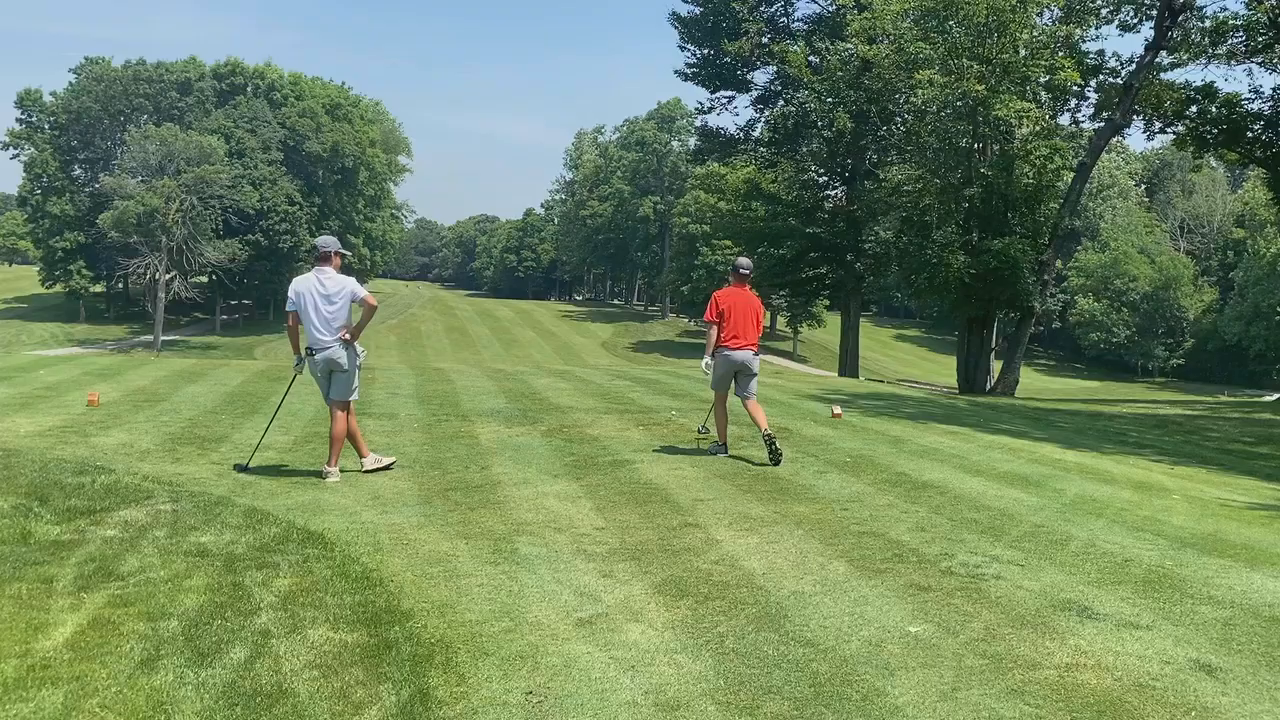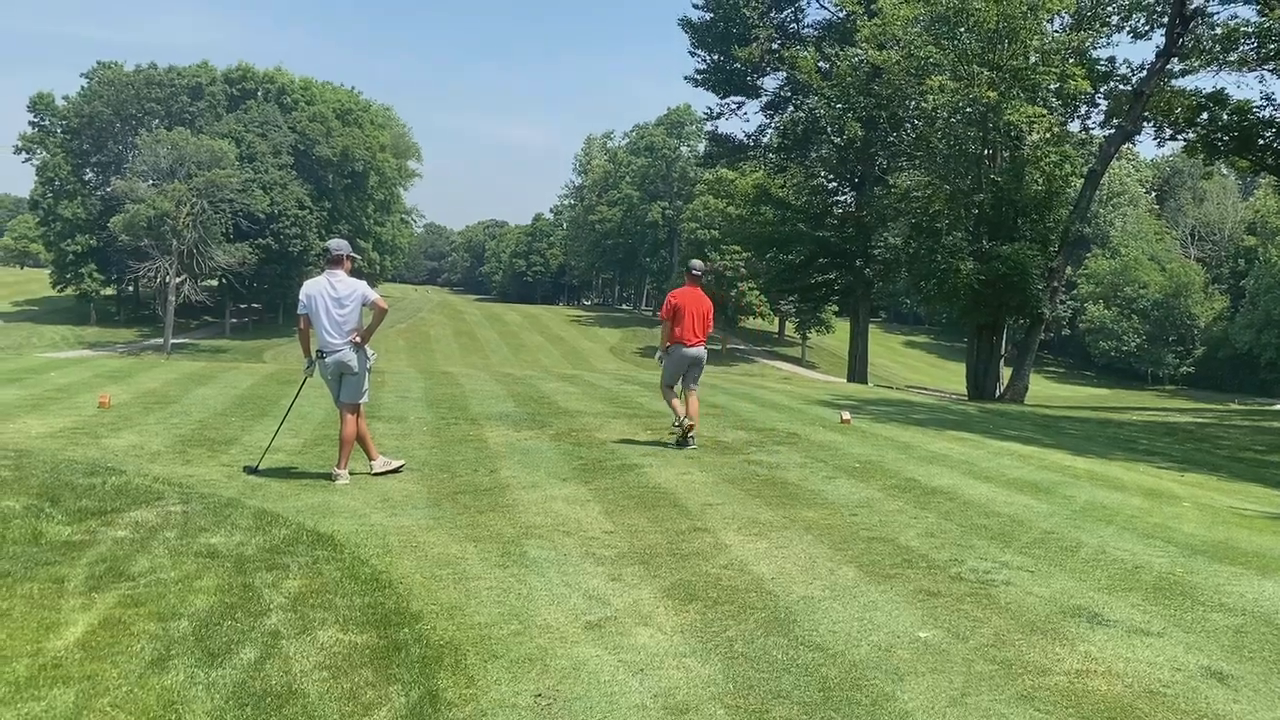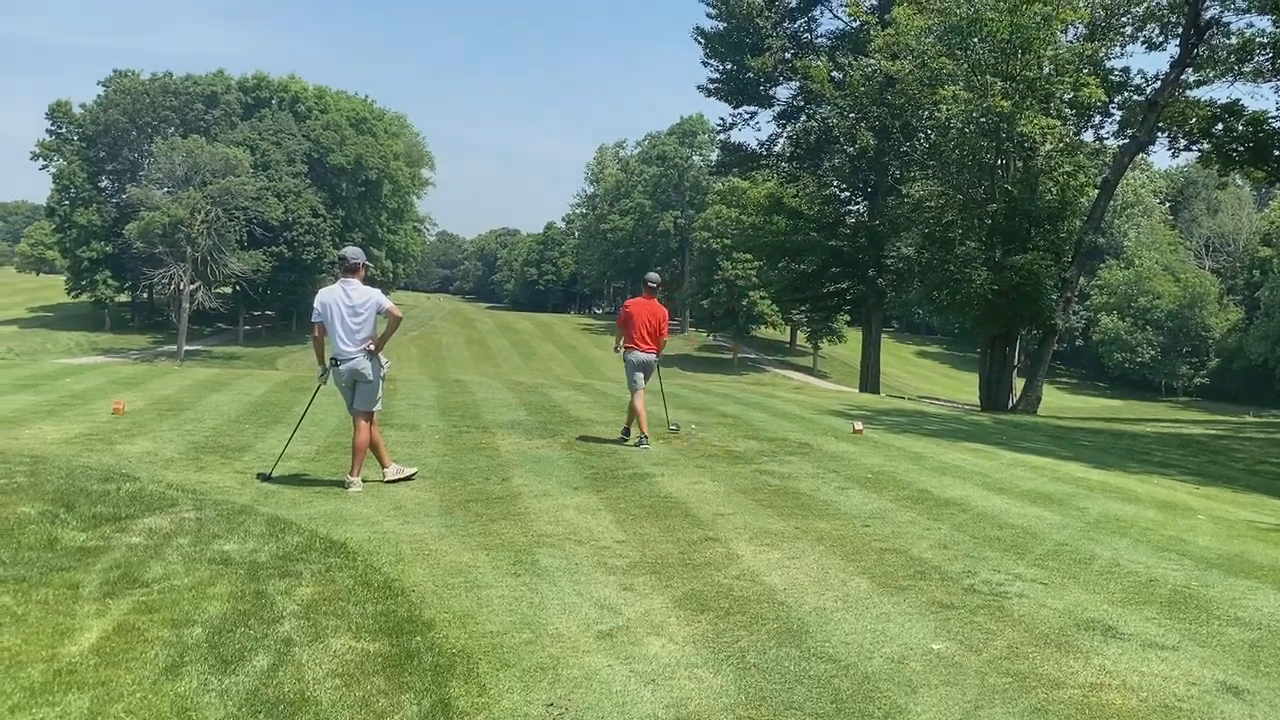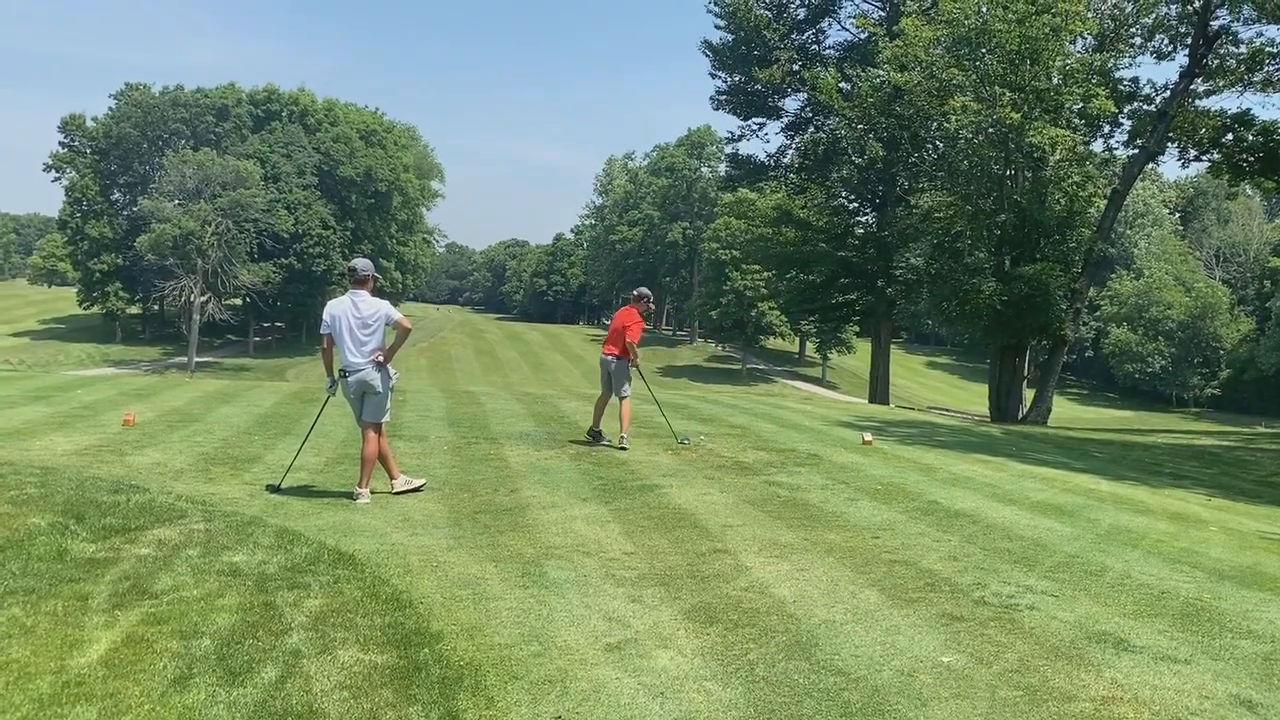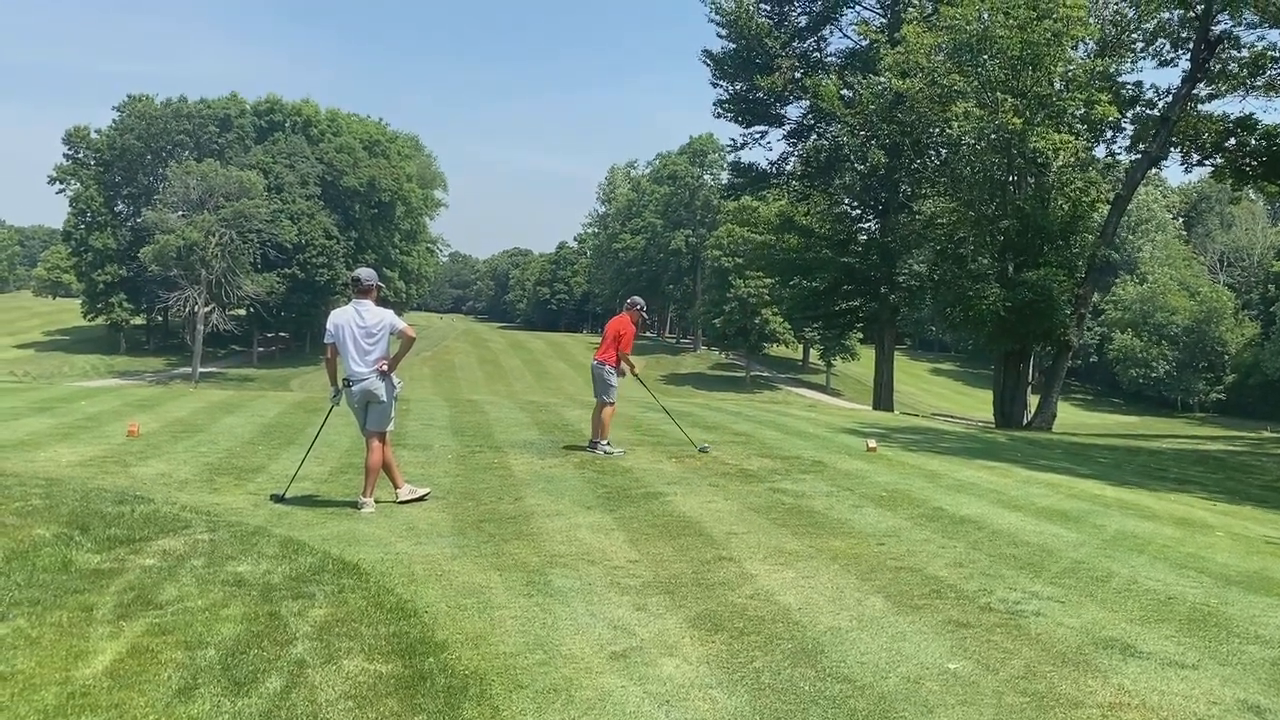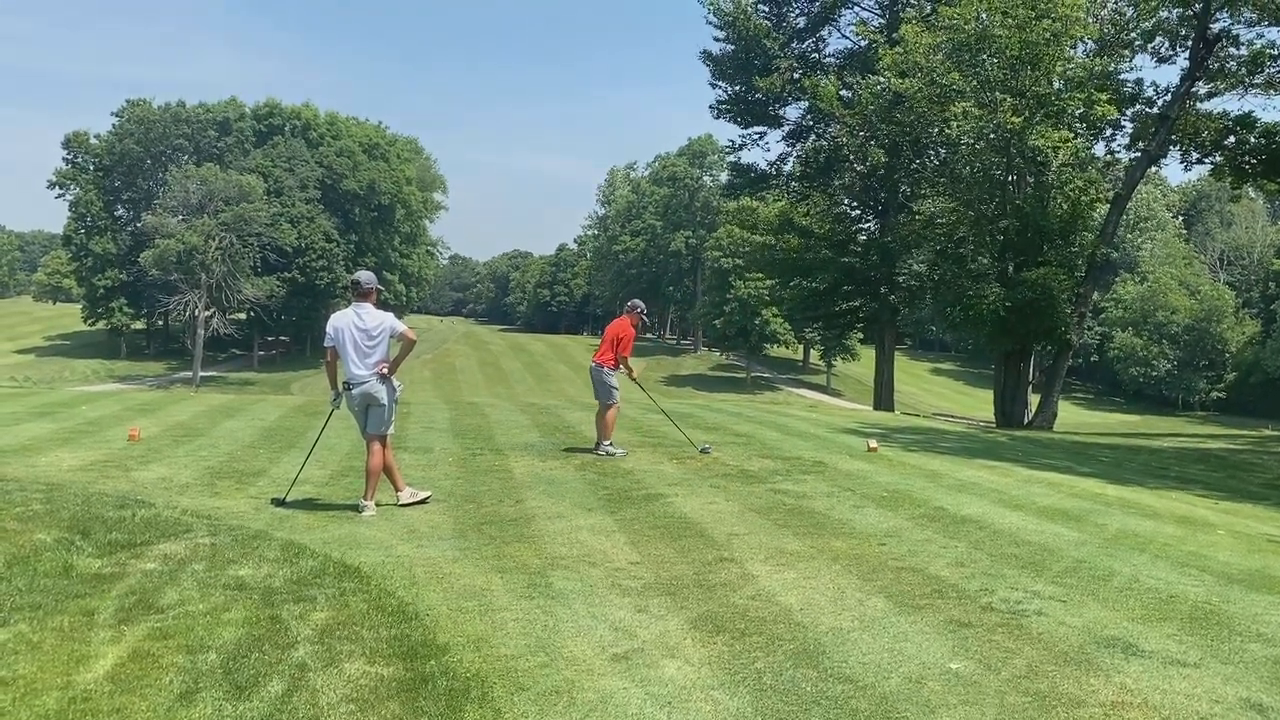
dt=0.7s
person 1, frame 1
left shoulder: (298, 284)
right shoulder: (345, 282)
left elbow: (291, 324)
right elbow: (372, 303)
left wrist: (297, 355)
right wrist: (356, 332)
left hip: (315, 355)
right hip: (342, 351)
left knee: (345, 407)
right knee: (340, 409)
left ankle: (367, 457)
right ankle: (331, 467)
person 1, frame 2
left shoulder: (309, 287)
right shoulder: (356, 286)
left elbow: (302, 327)
right elbow: (382, 307)
left wrist: (308, 358)
right wrist: (367, 334)
left hip: (326, 358)
right hip: (353, 354)
left knee: (355, 411)
right knee: (350, 413)
left ankle: (376, 460)
right ankle: (341, 470)
person 1, frame 3
left shoulder: (324, 295)
right shoulder: (371, 294)
left elbow: (317, 335)
right elbow: (397, 315)
left wrist: (322, 366)
right wrist: (381, 343)
left hip: (340, 365)
right hip: (367, 362)
left knee: (368, 418)
right knee: (363, 420)
left ankle: (389, 468)
right ankle: (354, 477)
person 1, frame 4
left shoulder: (332, 307)
right shoulder: (379, 306)
left elbow: (326, 346)
right elbow: (406, 326)
left wrist: (330, 377)
right wrist: (390, 354)
left hip: (349, 377)
right hip: (375, 372)
left knee: (377, 430)
right knee: (372, 431)
left ankle: (397, 479)
right ankle: (362, 489)
person 1, frame 5
left shoulder: (336, 316)
right shoulder: (384, 315)
left elbow: (330, 356)
right elbow: (410, 335)
left wrist: (334, 387)
right wrist: (394, 363)
left hip: (353, 386)
right hip: (379, 382)
left knee: (380, 439)
right knee: (376, 441)
left ankle: (401, 488)
right ankle: (366, 498)
person 1, frame 6
left shoulder: (336, 320)
right shoulder: (384, 318)
left elbow: (330, 359)
right elbow: (411, 338)
left wrist: (334, 390)
right wrist: (394, 366)
left hip: (353, 389)
right hip: (380, 385)
left knee: (381, 442)
right knee: (377, 444)
left ankle: (402, 491)
right ankle: (367, 501)
person 2, frame 1
left shoulder: (720, 296)
right shoulder: (756, 301)
left elbow: (713, 328)
right elbow: (759, 331)
left wrist: (707, 355)
left hip: (726, 353)
right hip: (750, 354)
left knee: (720, 398)
right knee: (750, 401)
left ankle: (721, 444)
right ankle: (767, 434)
person 2, frame 2
left shoulder: (674, 296)
right shoulder: (707, 301)
left elbow: (667, 326)
right elbow: (708, 330)
left wrist: (661, 349)
left hip: (679, 349)
right hip: (700, 350)
left knee: (666, 387)
right knee: (691, 392)
left ankle: (683, 420)
right ankle: (688, 436)
person 2, frame 3
left shoulder: (629, 305)
right shoulder: (662, 311)
left elbow: (620, 329)
right elbow: (664, 338)
left wrist: (617, 343)
left hip: (634, 354)
right hip: (651, 356)
left knee: (637, 395)
right knee: (636, 393)
left ankle: (644, 436)
right ankle: (627, 429)
person 2, frame 4
left shoulder: (620, 312)
right shoulder: (637, 319)
right elbow: (629, 341)
right wrist: (636, 357)
left hip: (605, 356)
right hip: (619, 360)
left knee: (605, 394)
right knee: (624, 399)
left ankle: (594, 430)
right ankle: (623, 437)
person 2, frame 5
left shoulder: (615, 320)
right shoulder: (629, 327)
right elbow: (622, 353)
left wrist: (618, 366)
right wrist: (633, 367)
left hip: (597, 363)
right hip: (606, 367)
left knee: (600, 405)
right knee: (609, 405)
left ankle: (594, 441)
right ankle: (603, 444)
person 2, frame 6
left shoulder: (616, 323)
right shoulder: (629, 330)
right elbow: (621, 356)
left wrist: (621, 367)
right wrist: (631, 371)
left hip: (596, 365)
right hip: (605, 369)
left knee: (604, 406)
right knee: (613, 405)
left ankle: (600, 443)
right ankle: (606, 444)
